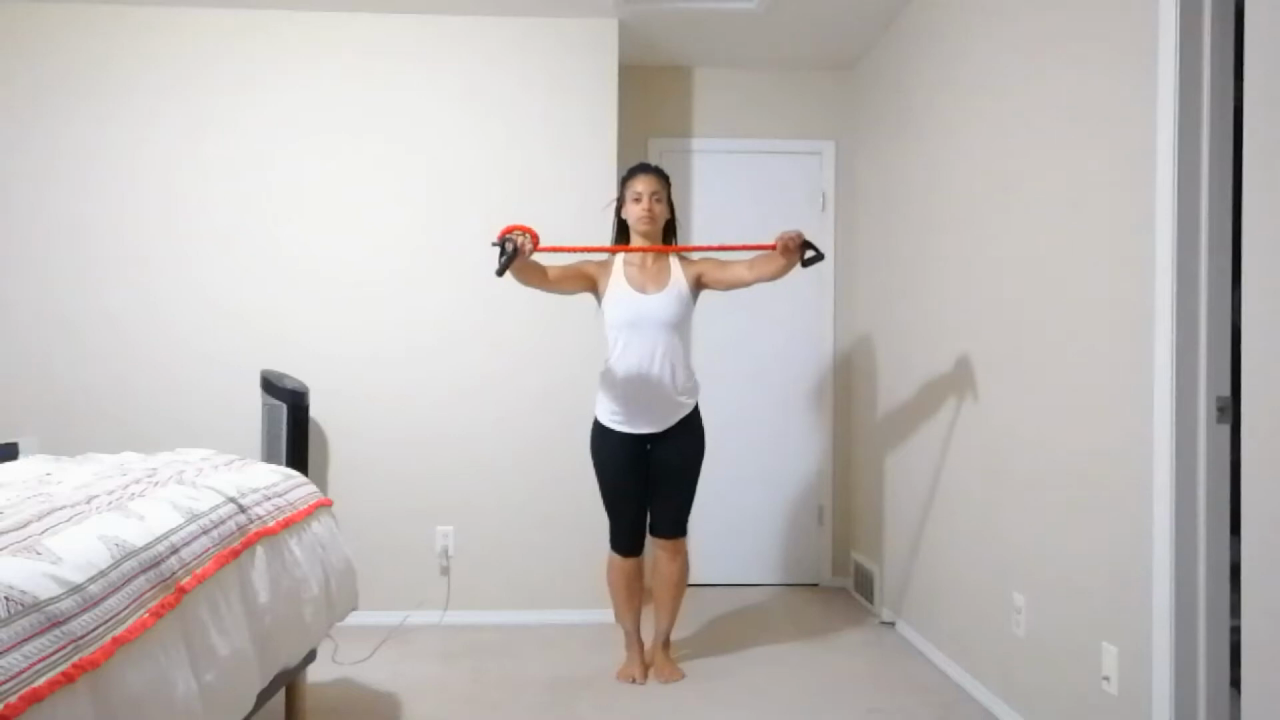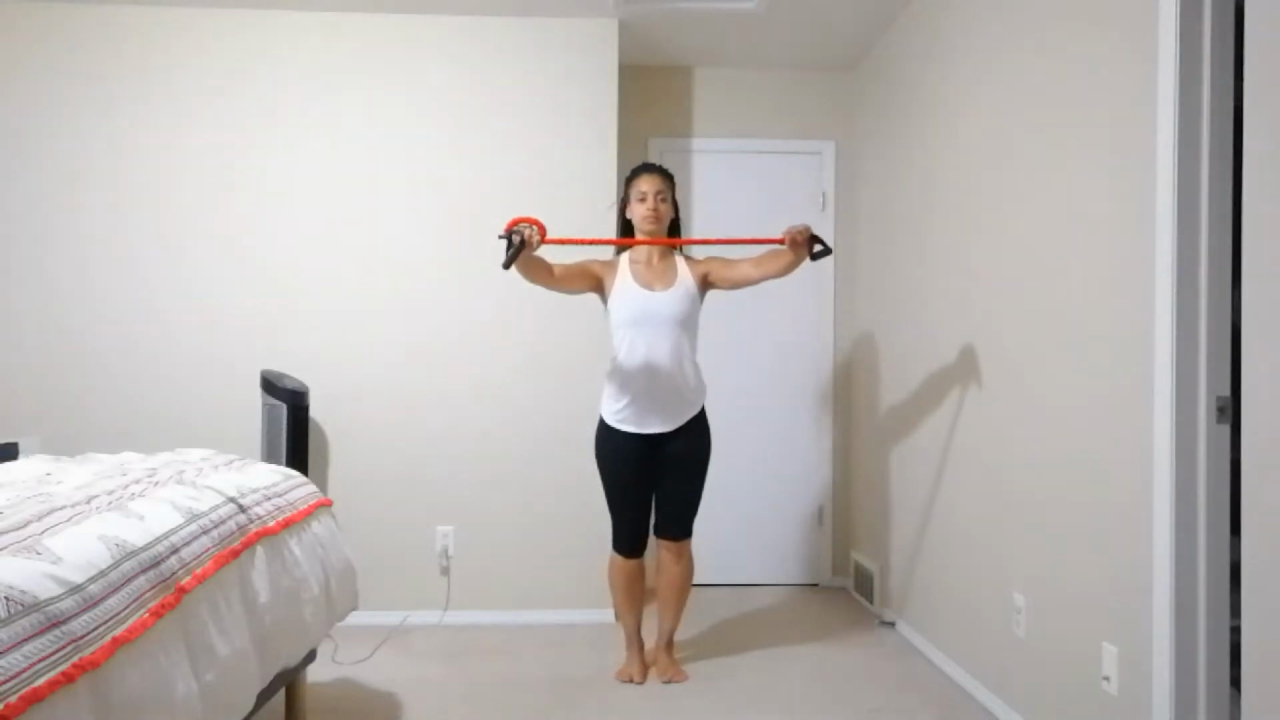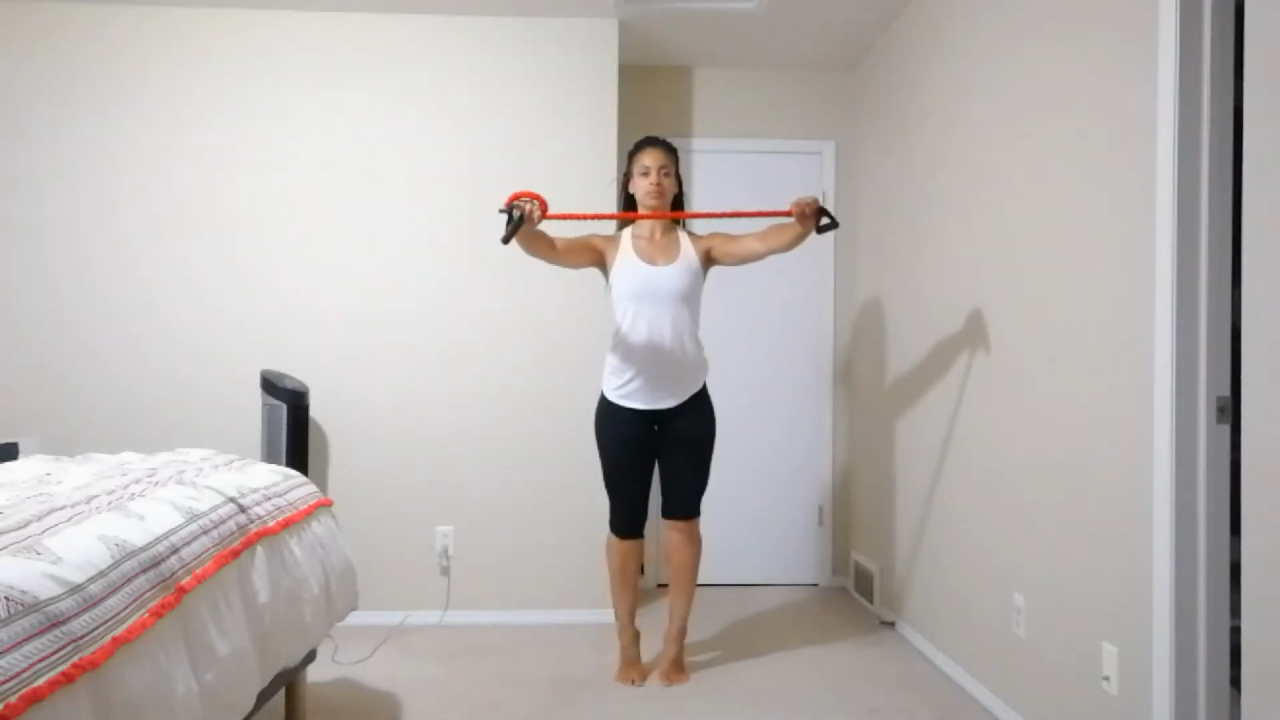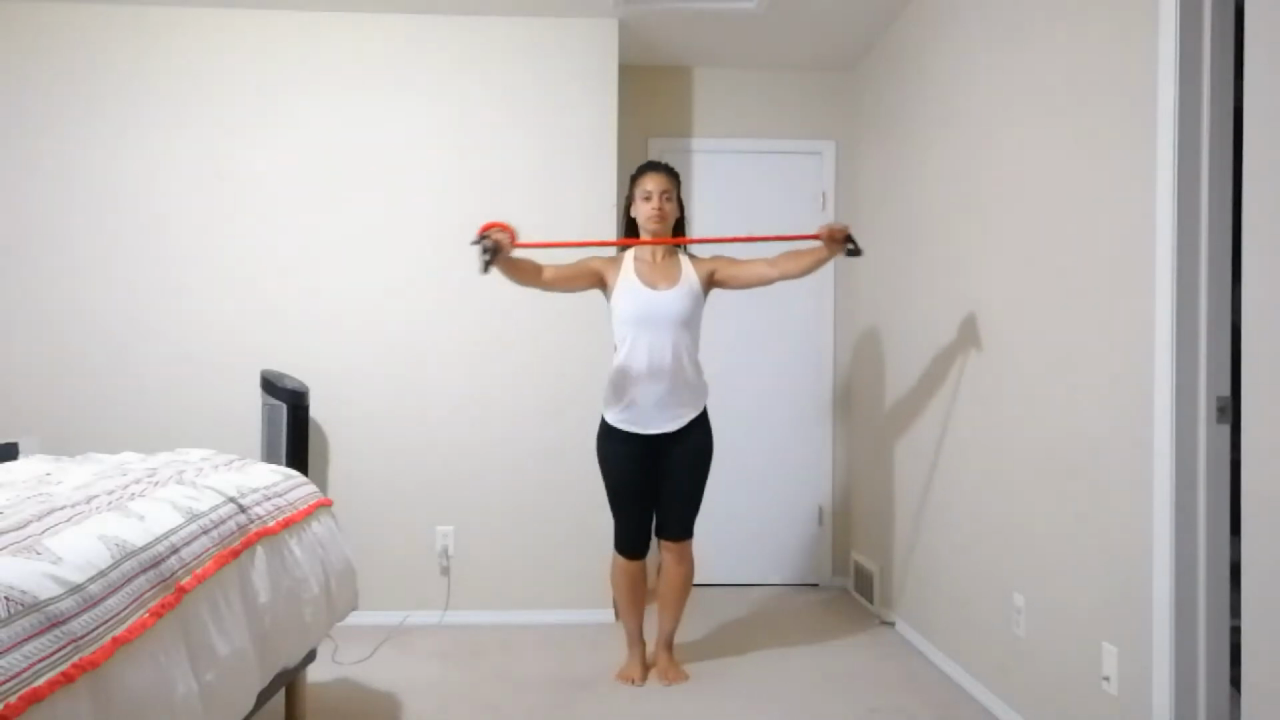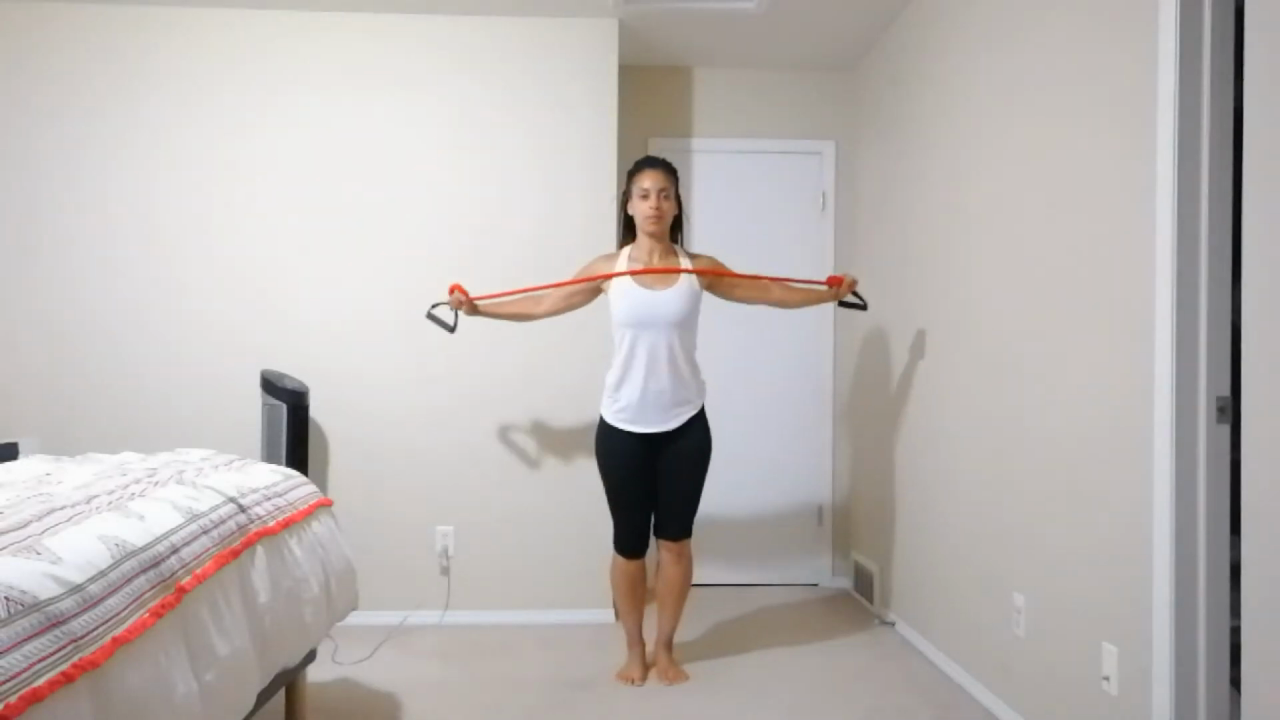
dt=0.7s
person 1, frame 1
left shoulder: (691, 271)
right shoulder: (601, 272)
left elbow: (752, 271)
right elbow: (544, 278)
left wrist: (788, 255)
right wrist: (518, 260)
left hip: (678, 426)
right hip: (617, 427)
left knee: (670, 538)
right knee: (625, 542)
left ankle: (661, 646)
right ankle: (632, 648)
person 1, frame 2
left shoulder: (697, 271)
right shoulder: (607, 272)
left elbow: (758, 269)
right elbow: (550, 276)
left wrist: (797, 252)
right wrist: (523, 255)
left hip: (685, 427)
right hip: (623, 428)
left knee: (675, 540)
right knee: (628, 543)
left ankle: (665, 646)
right ankle: (633, 648)
person 1, frame 3
left shoulder: (701, 247)
right shoulder: (609, 247)
left elbow: (765, 243)
right elbow: (549, 250)
left wrist: (803, 224)
right wrist: (525, 228)
left hip: (687, 404)
right hip: (624, 405)
left knee: (683, 521)
right knee: (625, 524)
left ankle: (675, 644)
right ankle: (628, 644)
person 1, frame 4
left shoulder: (702, 269)
right shoulder: (609, 269)
left elbow: (777, 268)
right elbow: (539, 276)
left wrist: (827, 248)
right wrist: (501, 255)
left hip: (686, 427)
right hip: (624, 428)
left knee: (677, 541)
right knee: (630, 544)
left ankle: (665, 647)
right ankle: (634, 648)
person 1, frame 5
left shoulder: (700, 269)
right shoulder: (606, 269)
left elbow: (769, 292)
right elbow: (540, 304)
left wrist: (830, 295)
right wrist: (476, 307)
left hip: (684, 426)
right hip: (622, 427)
left knee: (675, 541)
right knee: (629, 544)
left ankle: (665, 648)
right ankle: (634, 650)
